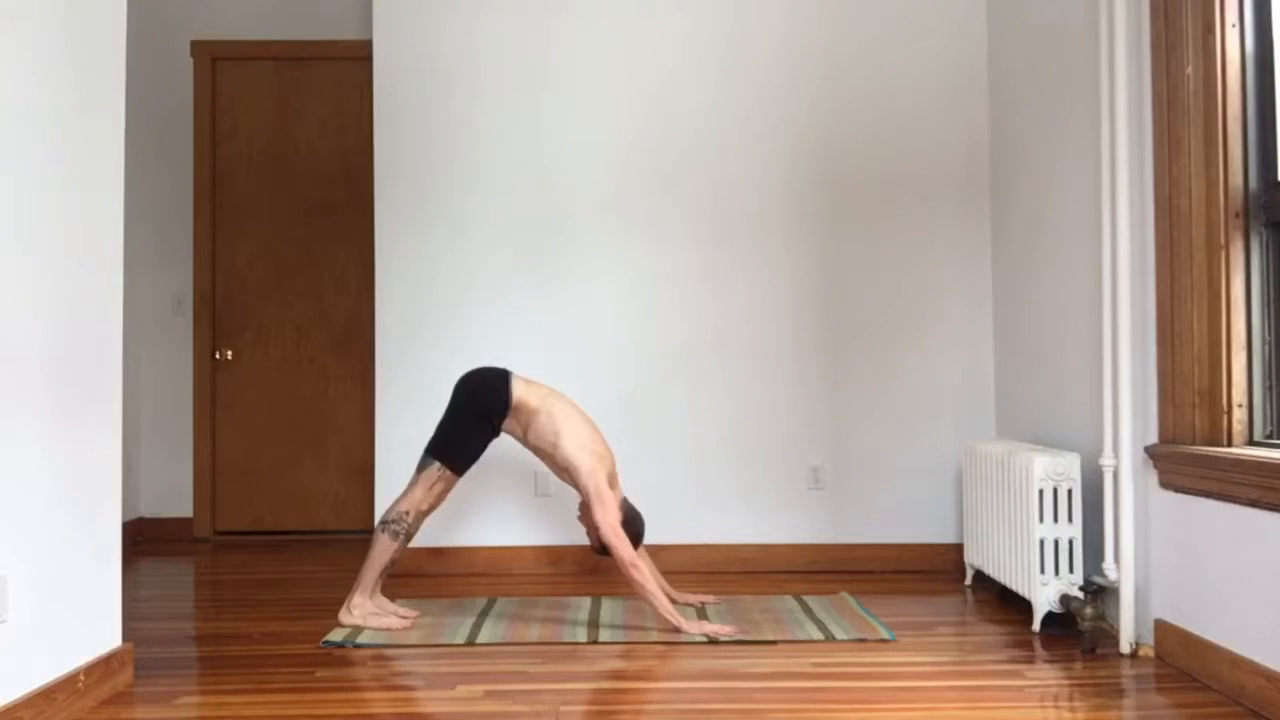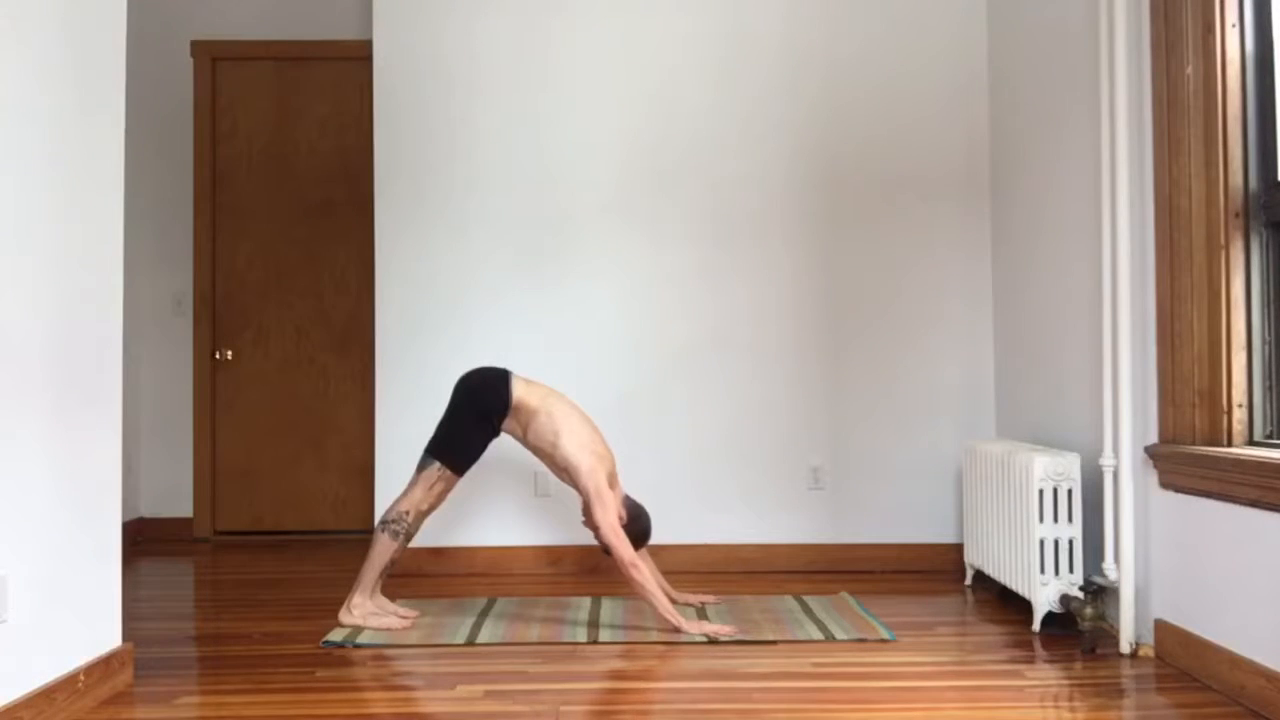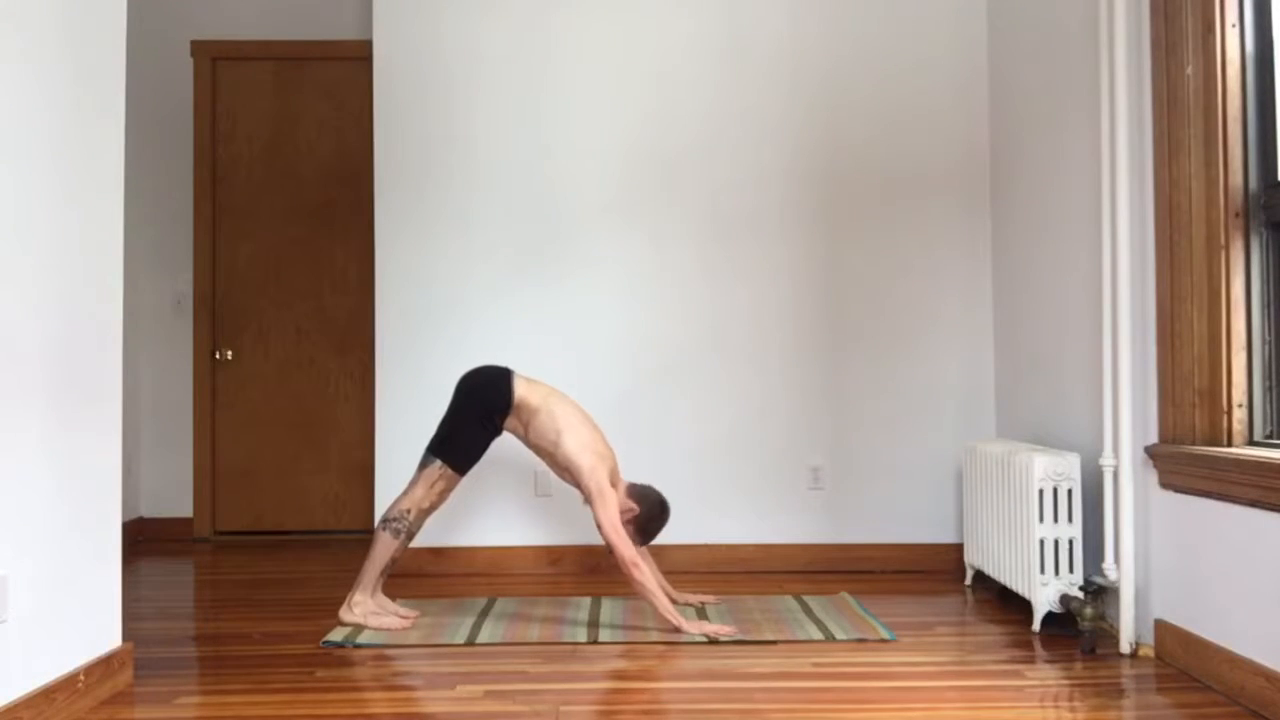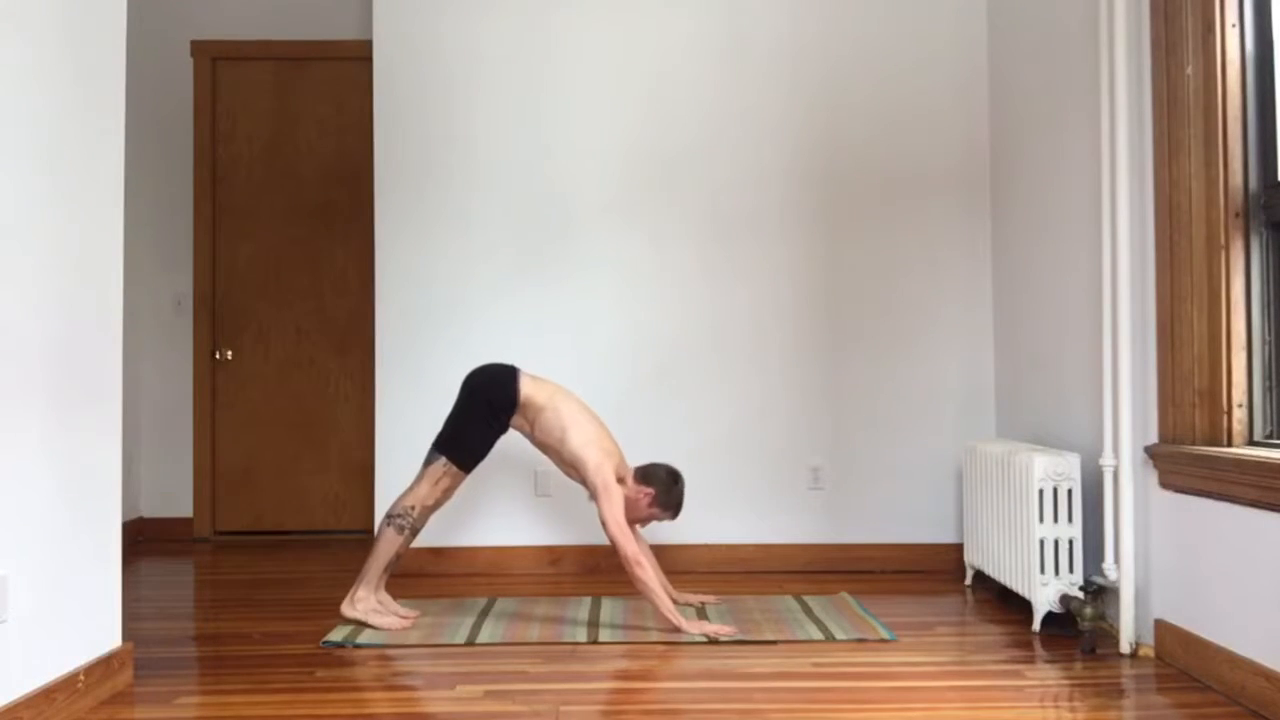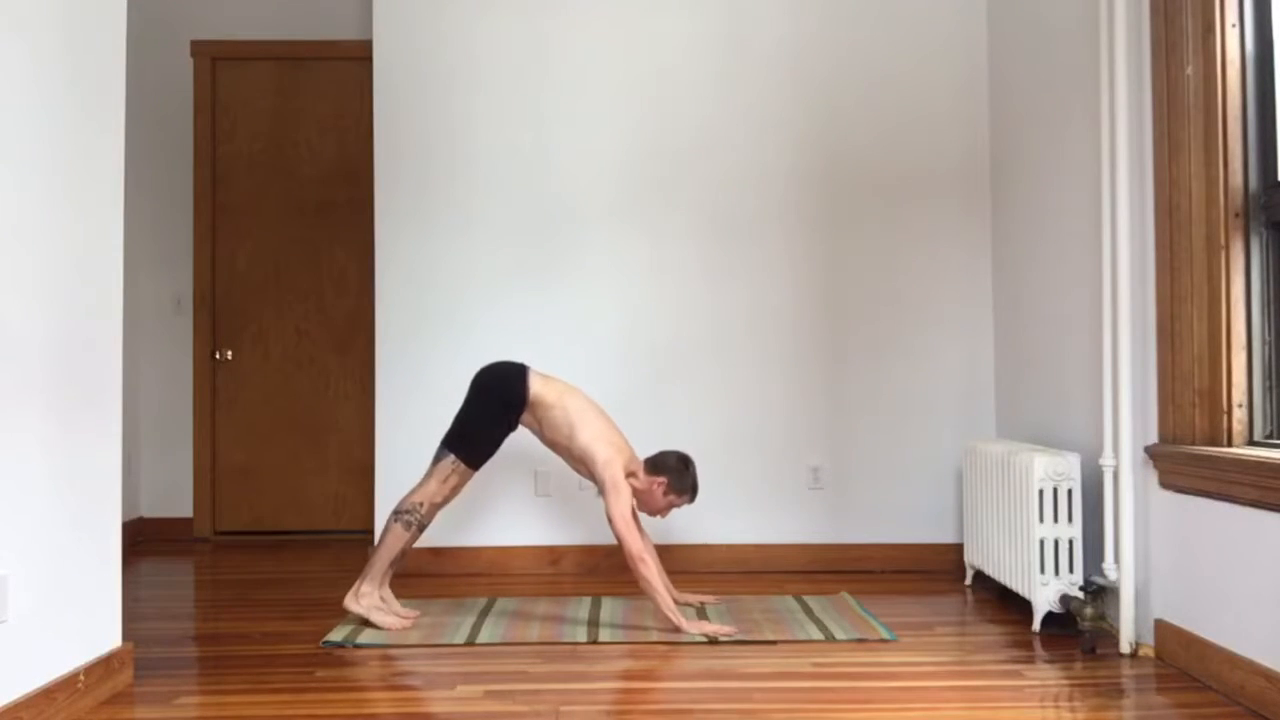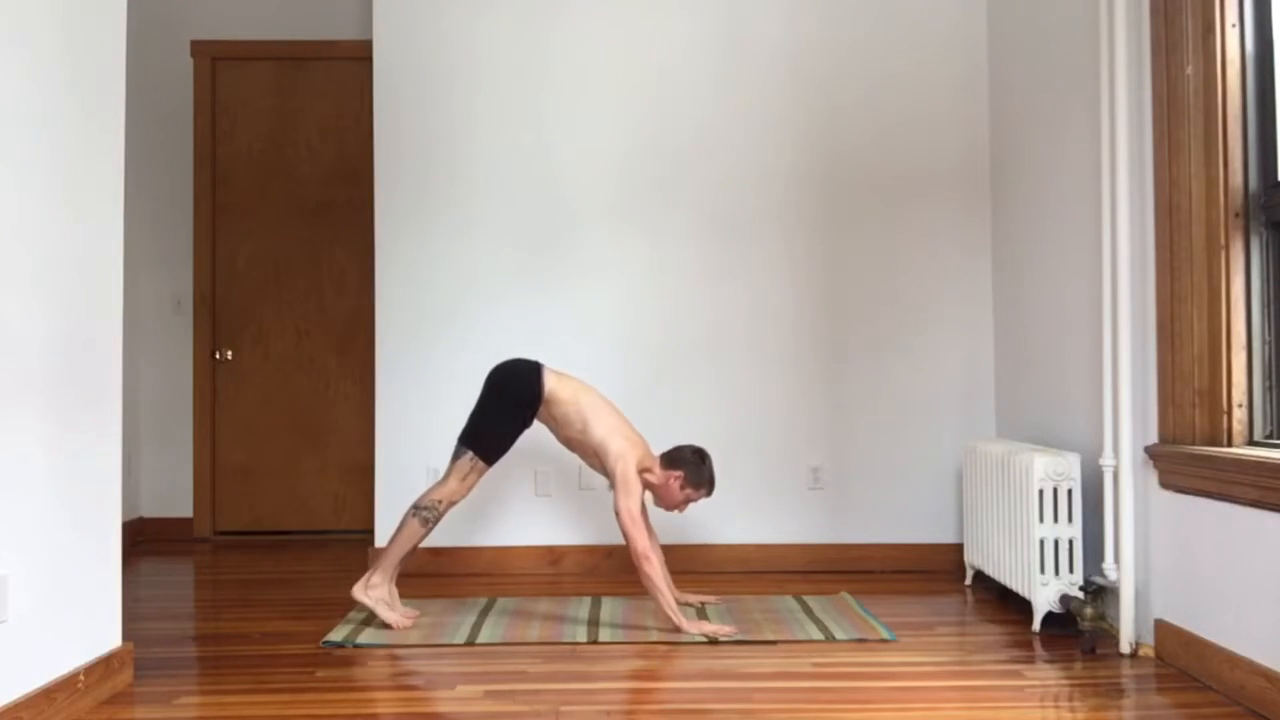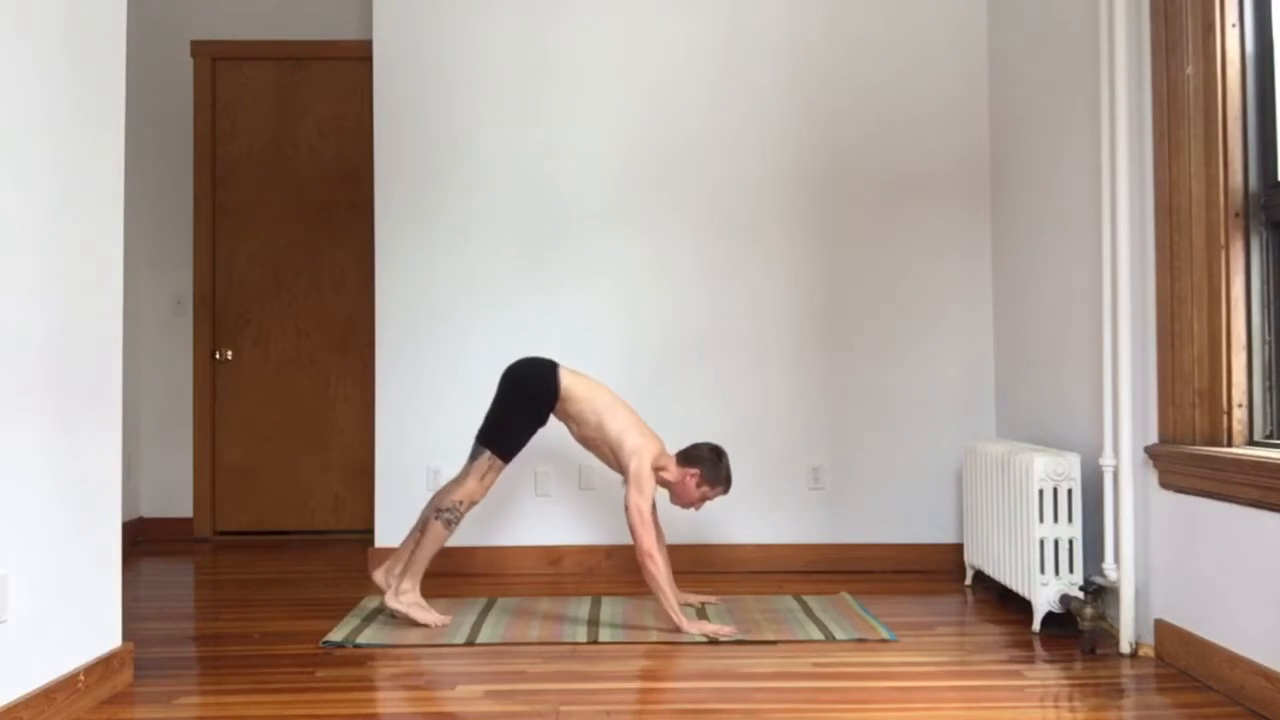
dt=0.3s
person 1, frame 1
left shoulder: (604, 481)
right shoulder: (597, 484)
left elbow: (633, 548)
right elbow: (629, 561)
left wrist: (673, 593)
right wrist: (680, 621)
left hip: (497, 400)
right hip: (488, 396)
left knee: (426, 497)
right knee: (422, 495)
left ankle: (372, 594)
right ankle: (358, 602)
person 1, frame 2
left shoulder: (605, 481)
right shoulder: (597, 484)
left elbow: (632, 549)
right elbow: (629, 561)
left wrist: (674, 594)
right wrist: (680, 622)
left hip: (497, 398)
right hip: (488, 396)
left knee: (425, 497)
right knee: (422, 495)
left ankle: (371, 593)
right ankle: (358, 602)
person 1, frame 3
left shoulder: (610, 480)
right shoulder: (599, 481)
left elbow: (634, 547)
right elbow: (629, 560)
left wrist: (672, 593)
right wrist: (680, 622)
left hip: (498, 398)
right hip: (490, 395)
left knee: (428, 497)
right knee: (424, 494)
left ankle: (372, 592)
right ankle: (358, 601)
person 1, frame 4
left shoulder: (618, 472)
right shoulder: (606, 477)
left elbow: (636, 541)
right elbow: (632, 557)
left wrist: (674, 594)
right wrist: (681, 621)
left hip: (505, 395)
right hip: (496, 393)
left knee: (433, 494)
right knee: (428, 490)
left ankle: (375, 589)
right ankle: (361, 595)
person 1, frame 5
left shoulder: (628, 466)
right shoulder: (614, 469)
left elbow: (640, 539)
right elbow: (635, 554)
left wrist: (674, 594)
right wrist: (681, 621)
left hip: (513, 393)
right hip: (504, 389)
left knee: (441, 492)
right knee: (436, 489)
left ankle: (379, 586)
right ankle: (364, 591)
person 1, frame 6
left shoulder: (640, 461)
right shoulder: (628, 465)
left elbow: (647, 536)
right elbow: (641, 552)
left wrist: (675, 594)
right wrist: (681, 622)
left hip: (528, 389)
right hip: (520, 386)
left knee: (455, 486)
right knee: (455, 486)
left ankle: (385, 581)
right ankle: (374, 582)
person 1, frame 7
left shoulder: (652, 458)
right shoulder: (643, 462)
left elbow: (654, 535)
right elbow: (647, 550)
left wrist: (674, 593)
right wrist: (681, 621)
left hip: (540, 386)
right hip: (534, 383)
left knee: (469, 483)
right knee: (473, 487)
left ankle: (394, 569)
right ankle: (404, 588)
